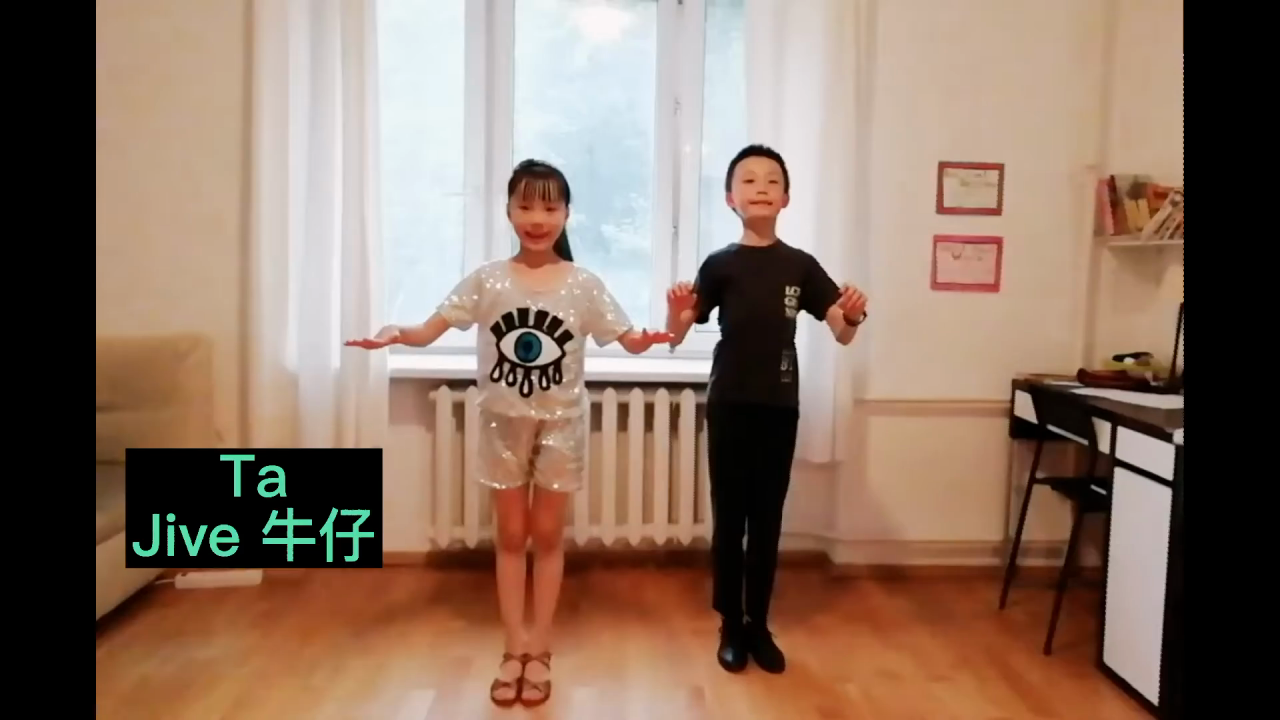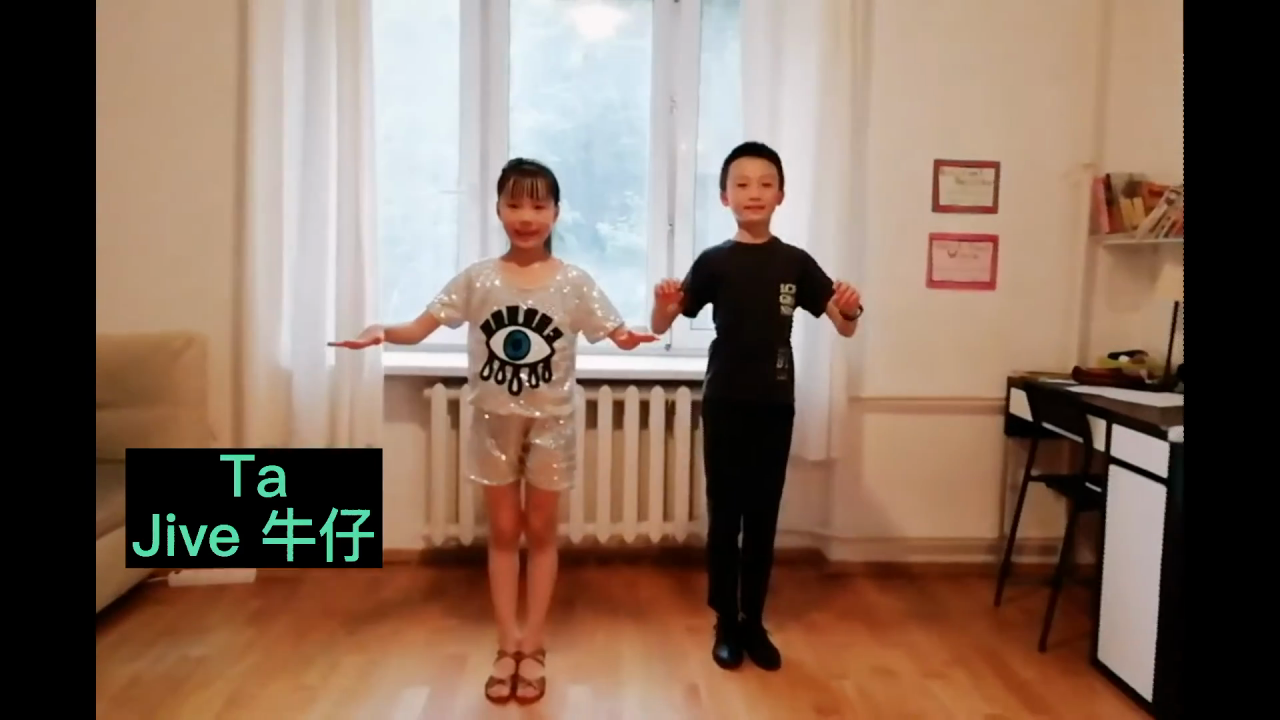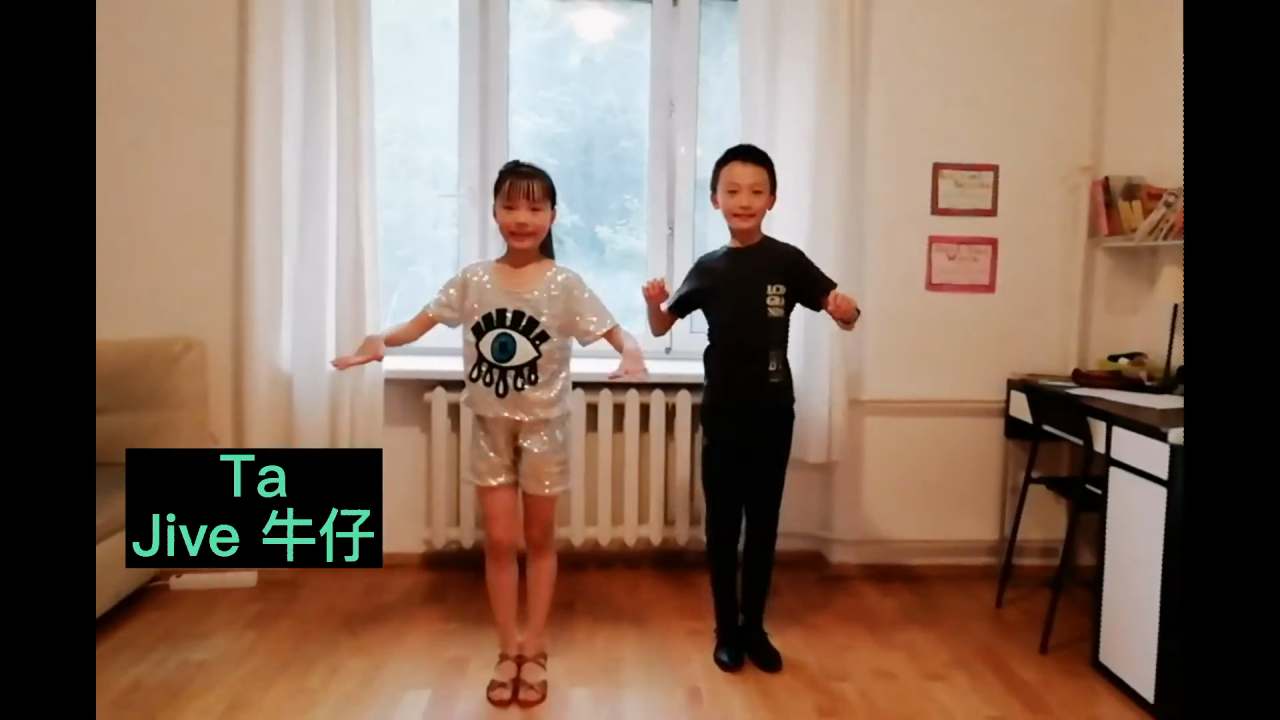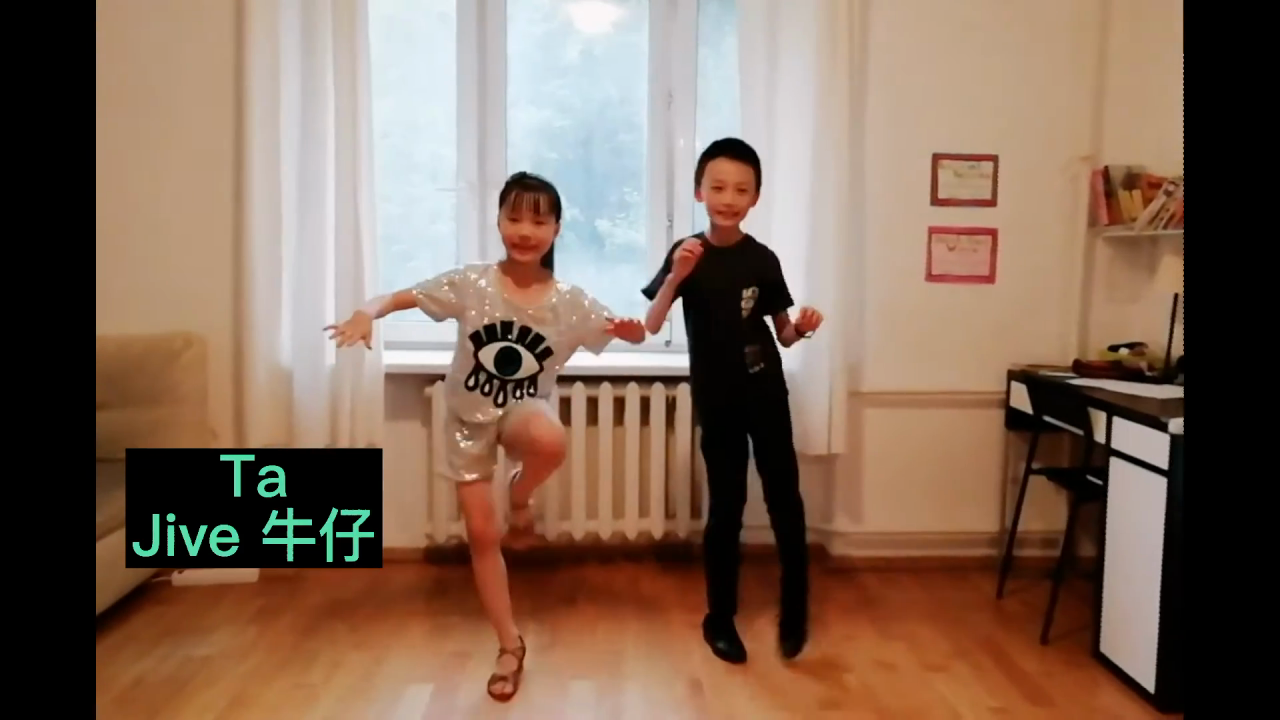
dt=0.4s
person 1, frame 1
left shoulder: (583, 285)
right shoulder: (487, 280)
left elbow: (629, 340)
right elbow: (429, 331)
left wrist: (650, 338)
right wrist: (396, 332)
left hip: (560, 423)
right hip: (504, 423)
left knee: (547, 535)
right knee: (510, 535)
left ankle: (539, 650)
right ankle: (513, 649)
person 1, frame 2
left shoulder: (574, 282)
right shoulder: (477, 278)
left elbow: (618, 334)
right elbow: (418, 328)
left wrist: (634, 339)
right wrist: (382, 331)
left hip: (550, 422)
right hip: (495, 421)
left knee: (541, 532)
right knee: (503, 532)
left ankle: (533, 647)
right ankle: (507, 646)
person 1, frame 3
left shoulder: (565, 284)
right shoulder: (472, 280)
left elbow: (615, 334)
right elbow: (416, 325)
left wrist: (630, 353)
right wrist: (380, 340)
left hip: (544, 424)
right hip: (490, 425)
left knee: (539, 538)
right knee: (500, 540)
left ankle: (535, 650)
right ankle: (508, 650)
person 1, frame 4
left shoulder: (568, 300)
right shoulder: (468, 283)
left elbow: (625, 330)
right elbow: (396, 297)
left wrist: (633, 332)
right wrist: (365, 314)
left hip: (524, 411)
right hip: (469, 420)
left knee: (549, 441)
right knee: (481, 534)
left ankle: (520, 495)
right ankle: (509, 645)
person 2, frame 1
left shoulder: (800, 265)
right shoulder: (720, 264)
left elbow: (842, 333)
right elbow: (676, 337)
left wrist: (854, 313)
right wrist: (676, 310)
left hip: (780, 407)
right hip: (729, 405)
left knee: (767, 519)
right knee: (729, 517)
left ankle: (758, 625)
right ankle: (731, 626)
person 2, frame 2
left shoulder: (796, 262)
right shoulder: (714, 261)
left elbow: (844, 327)
right elbow: (661, 328)
left wrist: (849, 308)
right wrist: (663, 305)
left hip: (775, 405)
right hip: (725, 403)
left knee: (763, 516)
right knee: (725, 515)
left ankle: (753, 622)
right ankle: (726, 624)
person 2, frame 3
left shoulder: (787, 260)
right shoulder: (709, 268)
left elbow: (845, 313)
right elbow: (662, 327)
left wrist: (844, 309)
right wrist: (653, 303)
left hip: (773, 408)
right hip: (722, 408)
left knee: (764, 519)
right knee: (723, 519)
left ankle: (753, 625)
right ankle: (726, 627)
person 2, frame 4
left shoulder: (761, 260)
right shoulder: (688, 255)
left elbow: (785, 333)
right elbow: (652, 326)
left wrist: (804, 325)
right wrist: (675, 278)
left hip: (764, 392)
right hip: (714, 400)
left knee: (783, 494)
right knee: (725, 508)
left ankle: (794, 601)
right ankle: (719, 618)
